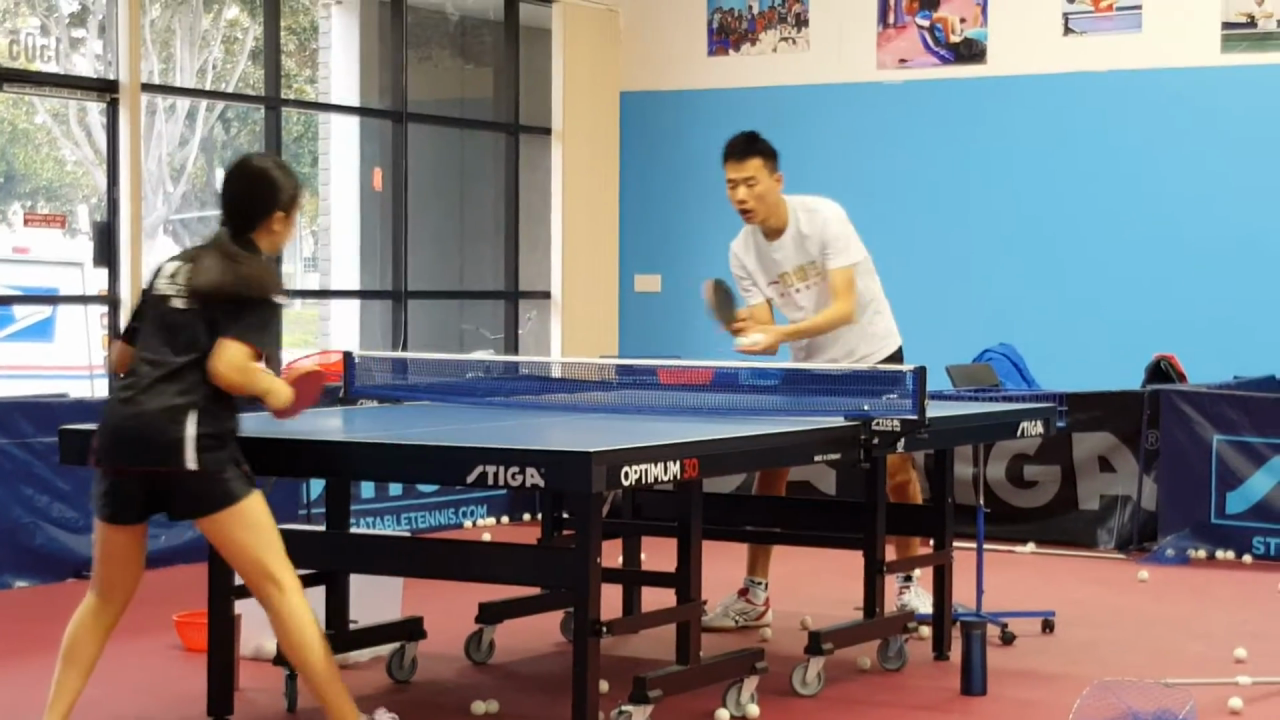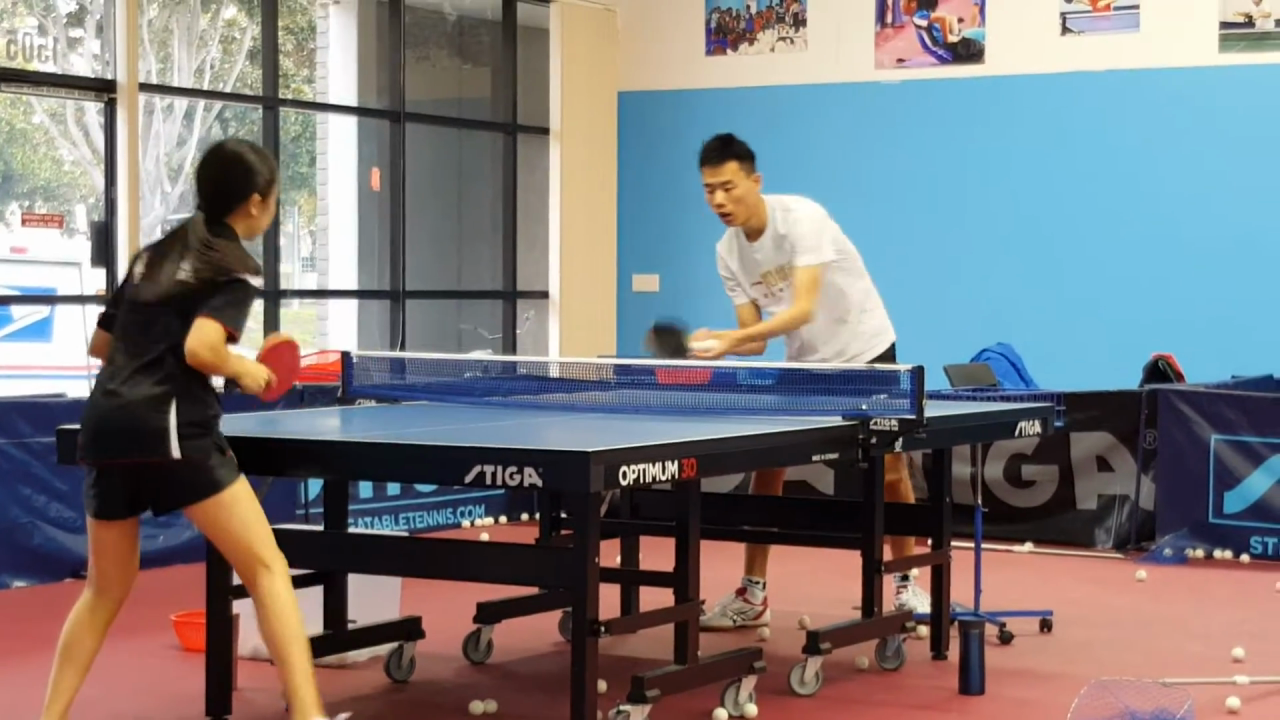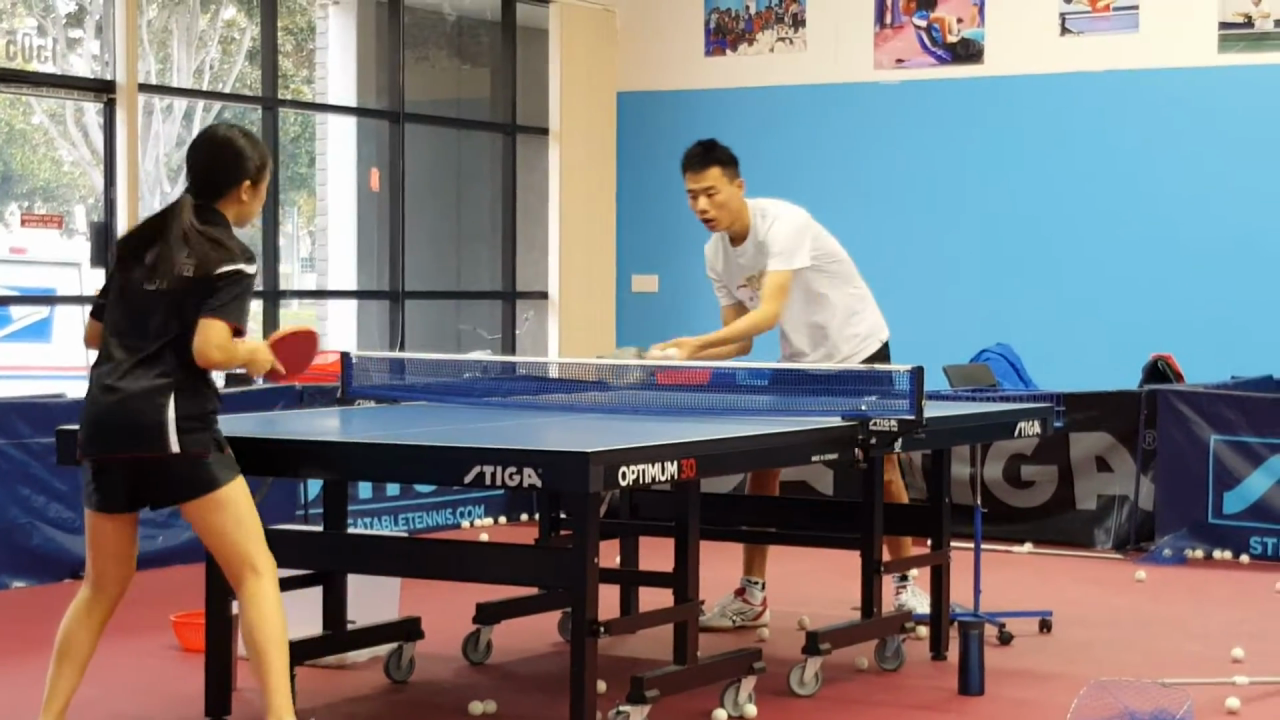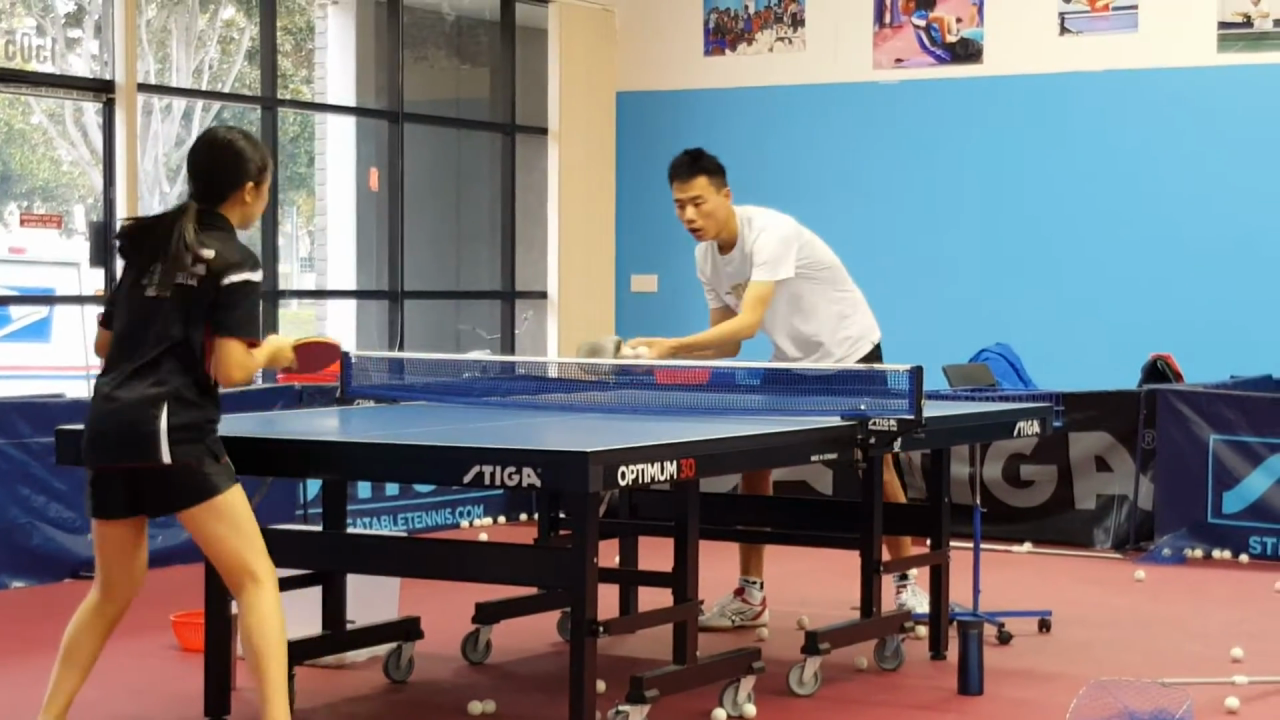
dt=0.1s
person 1, frame 1
left shoulder: (173, 267)
right shoulder: (255, 282)
left elbow: (120, 357)
right elbow: (226, 370)
right wrist: (273, 390)
left hip: (120, 435)
right hip: (187, 440)
left knee: (109, 591)
right knee: (277, 584)
person 1, frame 2
left shoulder: (150, 255)
right shoulder: (233, 265)
left elbow: (101, 345)
right elbow: (202, 350)
right wrist: (252, 370)
left hip: (107, 426)
right hip: (173, 429)
left knee: (105, 588)
right knee: (268, 570)
person 1, frame 3
left shoulder: (140, 241)
right shoulder: (230, 257)
left elbow: (94, 334)
right elbow: (210, 350)
right wrist: (256, 355)
left hip: (105, 419)
right hip: (171, 423)
left knee: (105, 584)
right knee: (255, 572)
person 1, frame 4
left shoulder: (146, 244)
right shoulder: (235, 260)
left elbow: (105, 344)
right elbow: (231, 369)
right wrist: (272, 352)
left hip: (108, 429)
right hip: (173, 434)
left knee: (113, 590)
right knee: (255, 579)
person 2, frame 1
left shoulder: (824, 217)
right shoulder: (742, 252)
left elbow: (846, 307)
right elbow: (765, 333)
left wrist: (782, 332)
right wrist: (749, 332)
left hip: (872, 357)
right hip: (808, 368)
left knee: (898, 470)
right knee: (770, 466)
left ankle: (909, 584)
right ankle: (755, 594)
person 2, frame 2
left shoulder: (802, 217)
right shoulder: (728, 252)
left elbow: (803, 309)
right elbow: (757, 339)
left wrist: (731, 337)
right wrist: (719, 345)
left hip: (866, 354)
right hip: (805, 365)
left knee: (889, 471)
right knee: (765, 465)
left ankle: (904, 583)
right ankle: (751, 593)
person 2, frame 3
left shoulder: (783, 222)
right shoulder: (715, 254)
left elbow: (770, 314)
right elbow: (738, 342)
left wrist: (693, 343)
right wrist: (687, 351)
left hip: (858, 351)
right hip: (800, 364)
left knee: (883, 468)
right knee: (762, 466)
left ankle: (905, 583)
right ankle: (752, 593)
person 2, frame 4
left shoulder: (771, 232)
right shoulder: (705, 258)
left elbow: (747, 324)
right elbow: (727, 344)
left wrist: (670, 345)
right wrist: (661, 351)
left hip: (850, 353)
right hip: (792, 364)
left knee: (877, 470)
right knee: (754, 466)
left ankle: (906, 582)
right ankle: (751, 594)
